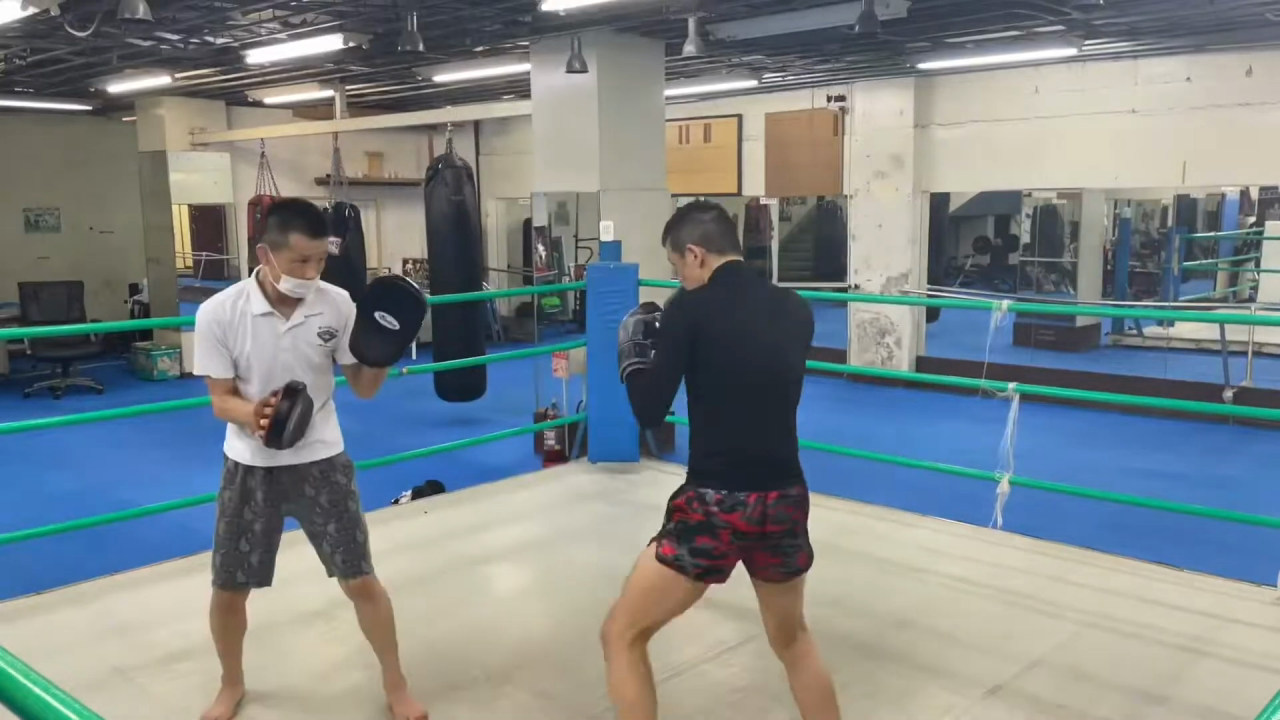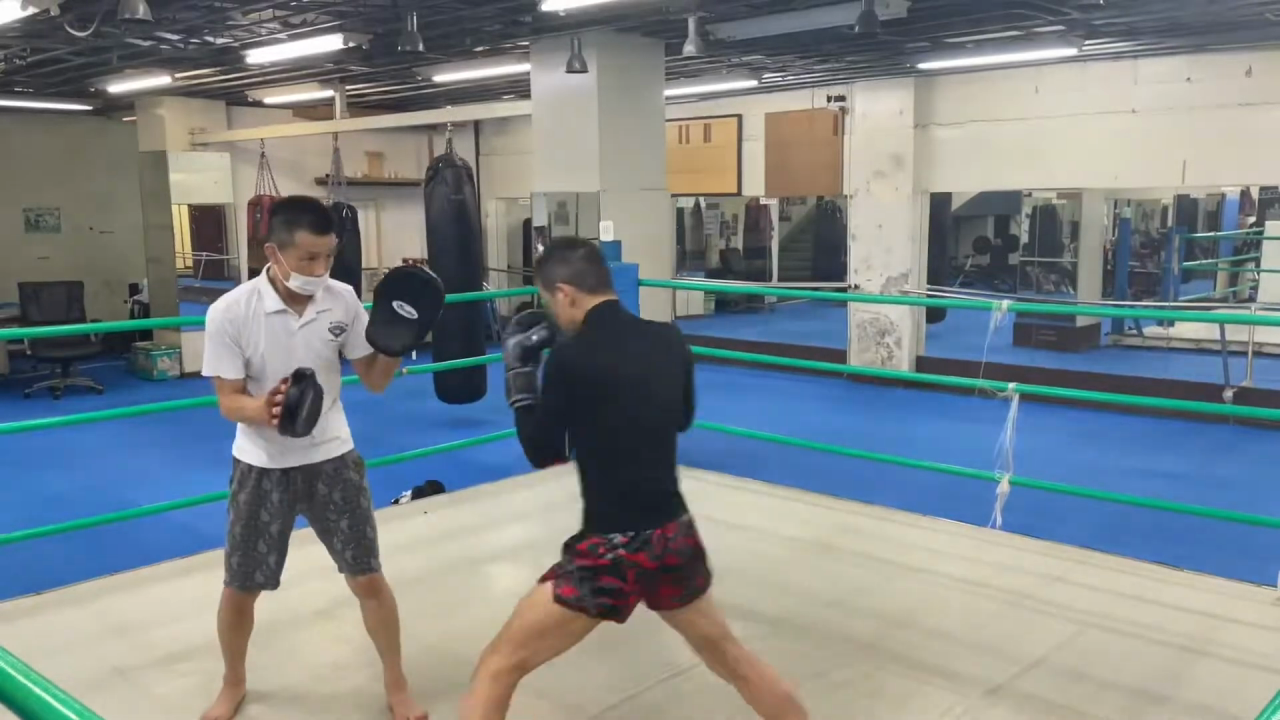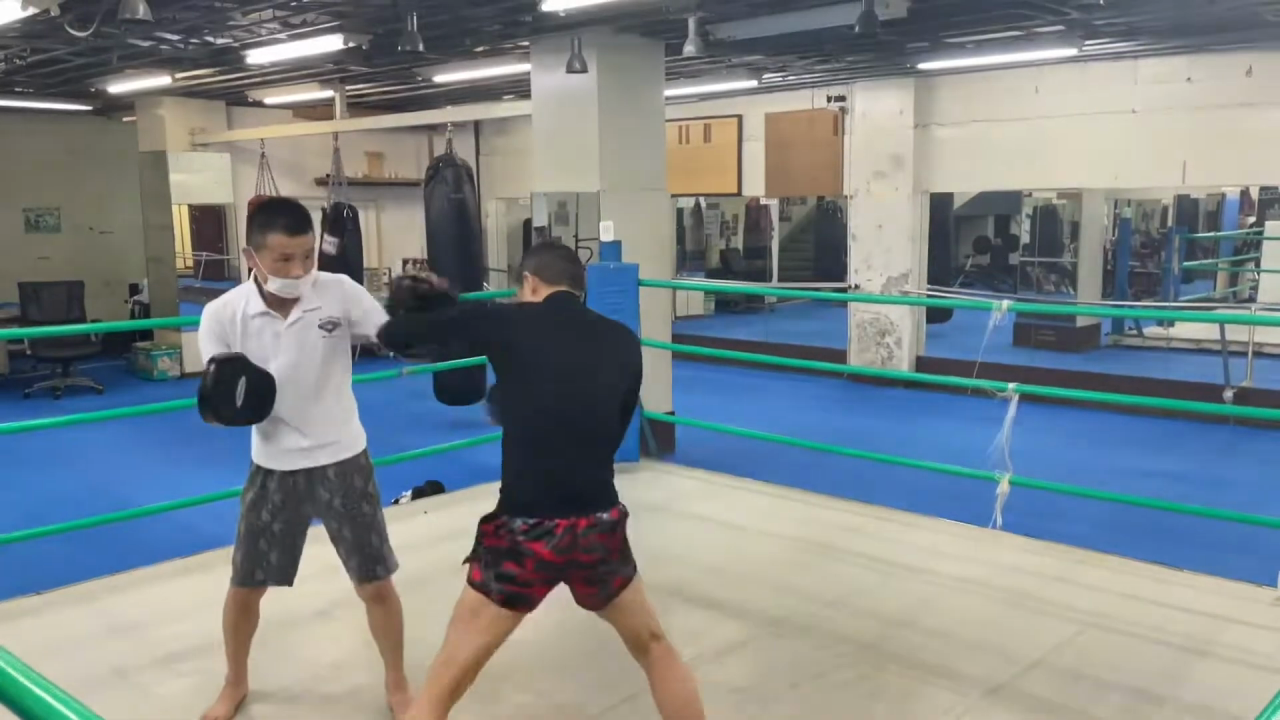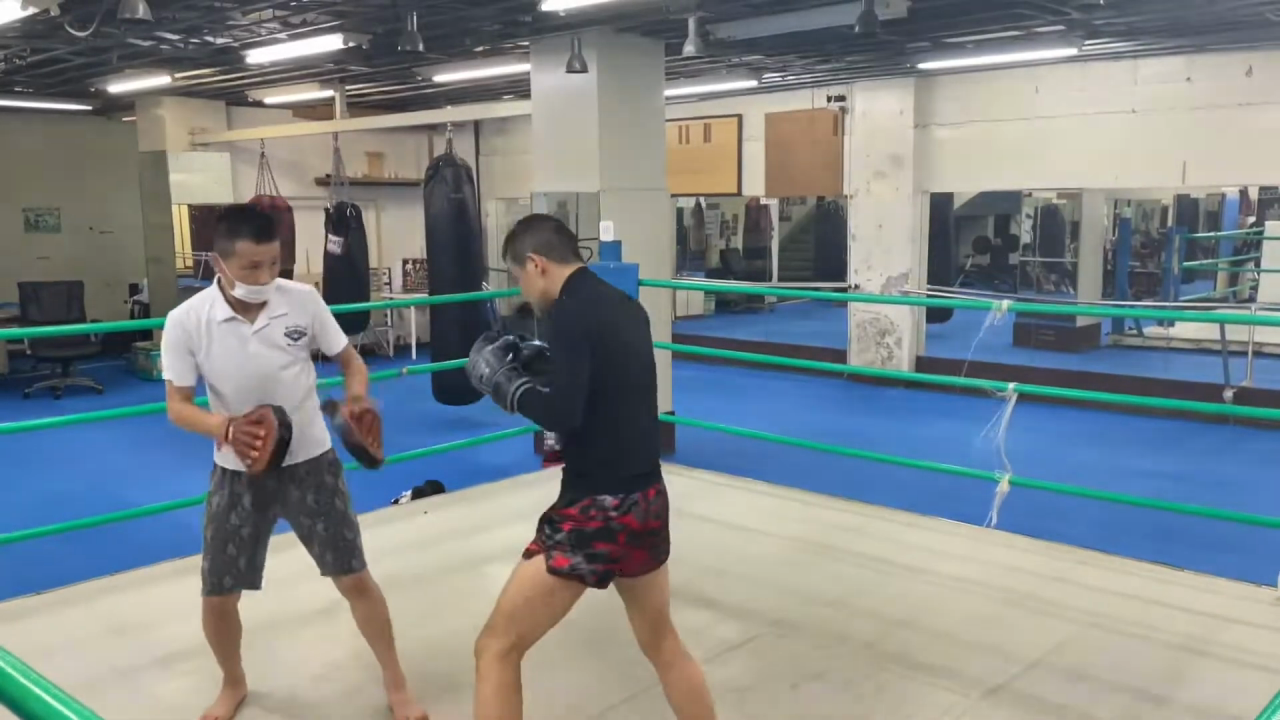
dt=0.4s
person 1, frame 1
left shoulder: (336, 304)
right shoulder: (219, 313)
left elbow: (363, 387)
right elbow: (222, 399)
right wrist: (253, 416)
left hip: (321, 461)
right hip: (251, 467)
left knee: (360, 581)
right knee: (228, 590)
person 1, frame 2
left shoulder: (342, 299)
right shoulder: (230, 314)
left elbow: (374, 376)
right elbow: (230, 403)
right wrist: (261, 408)
left hip: (332, 459)
right hip: (263, 467)
left knee: (368, 579)
right knee: (240, 589)
person 1, frame 3
left shoulder: (338, 291)
right shoulder: (222, 315)
left hip: (343, 462)
right hip: (274, 469)
left knee: (375, 584)
right knee: (245, 587)
person 1, frame 4
left shoulder: (302, 301)
right shoulder: (186, 322)
left elbow: (349, 359)
right elbow: (178, 405)
left wrist: (358, 397)
right wrist: (224, 427)
left hip: (310, 462)
right hip: (240, 472)
left knee: (355, 578)
right knee: (218, 597)
person 2, frame 1
left shoulder: (690, 310)
right shoulder: (794, 308)
left elbow: (649, 411)
left wrist: (633, 350)
left hip: (714, 506)
right hip: (784, 499)
left knee: (621, 634)
right knee: (790, 640)
person 2, frame 2
left shoulder: (573, 356)
right shoulder: (669, 339)
left elbow: (543, 452)
left wrist: (520, 377)
left hip: (611, 549)
right hip: (673, 535)
left knee: (498, 666)
right knee: (727, 655)
person 2, frame 3
left shoulder: (509, 321)
right shoulder: (623, 342)
left elbow: (397, 334)
left hip: (521, 533)
right hip: (598, 527)
left knee: (447, 679)
right knee: (651, 644)
person 2, frame 4
left shoulder: (571, 312)
right shoulder: (625, 308)
left elbow: (564, 417)
left wrist: (501, 378)
right wrist: (536, 368)
left hip: (594, 510)
right hip: (645, 502)
left knee: (496, 651)
right knee: (661, 643)
